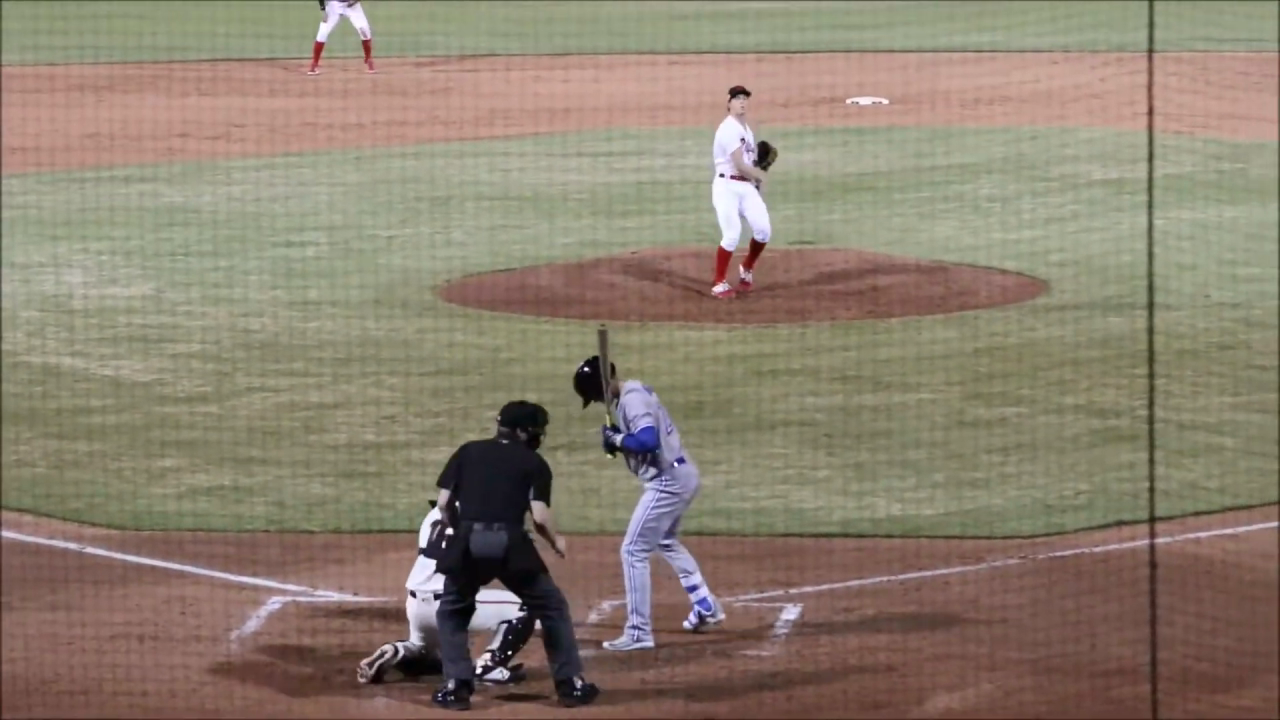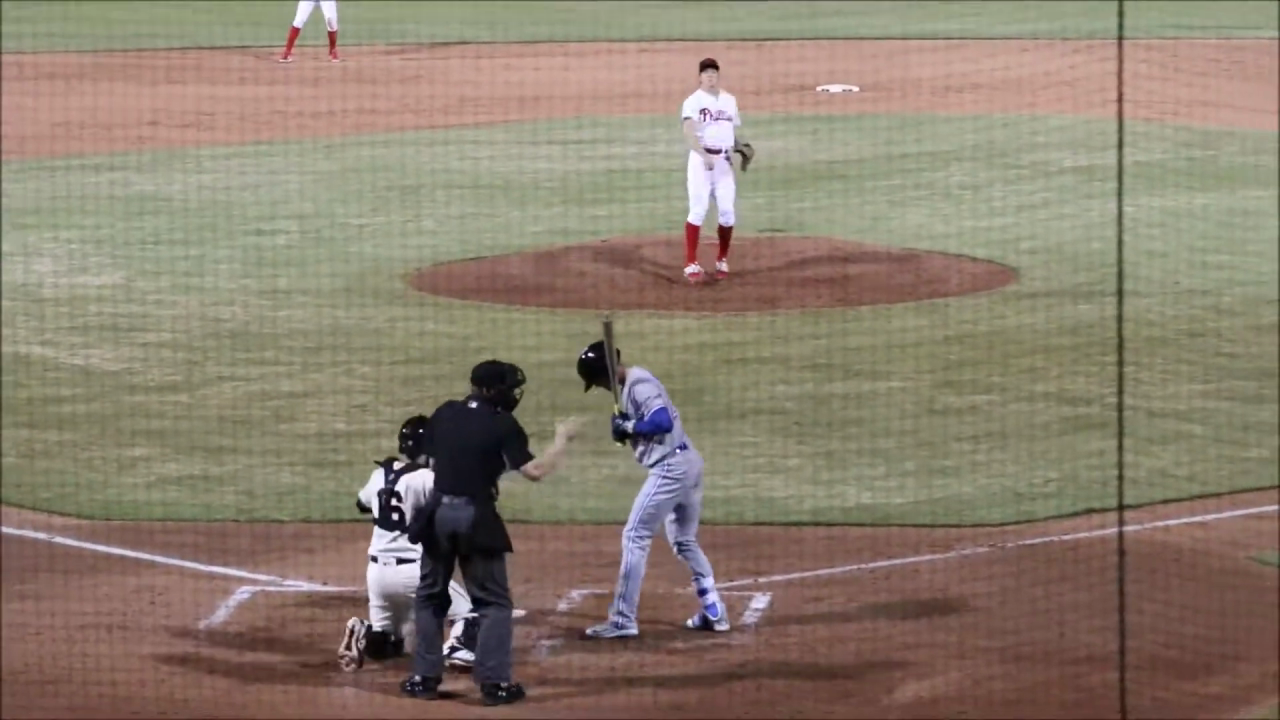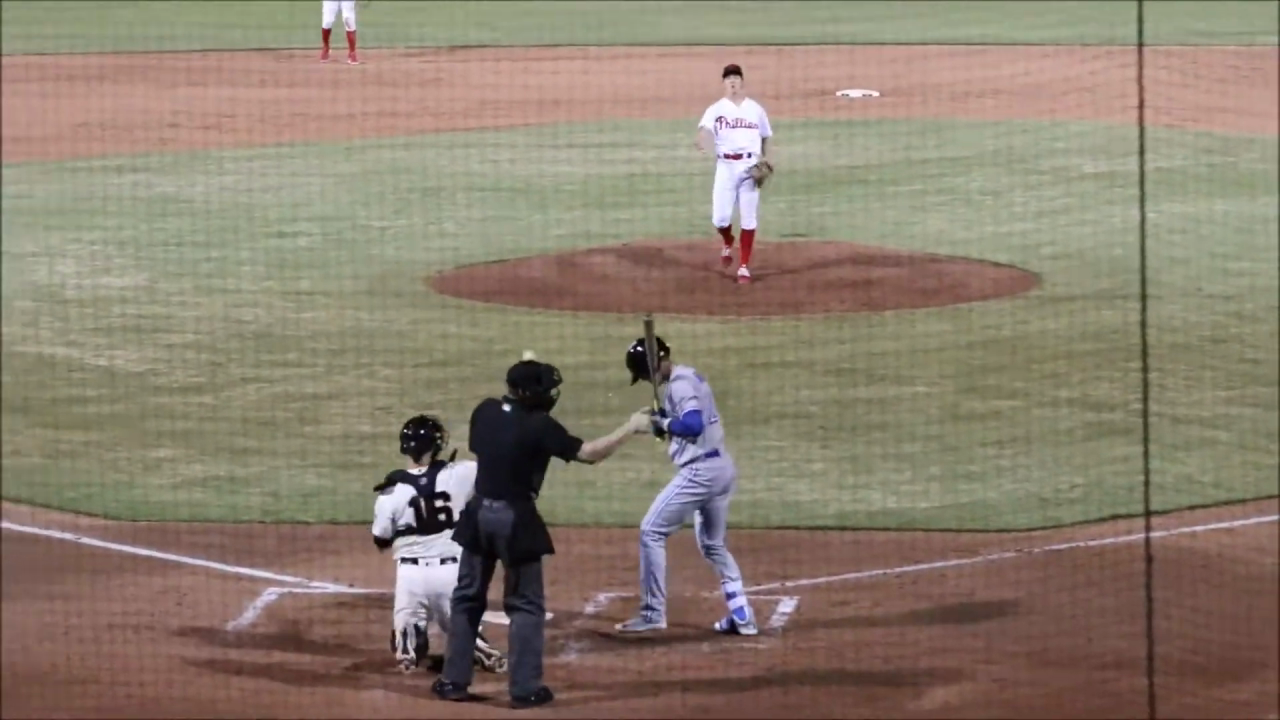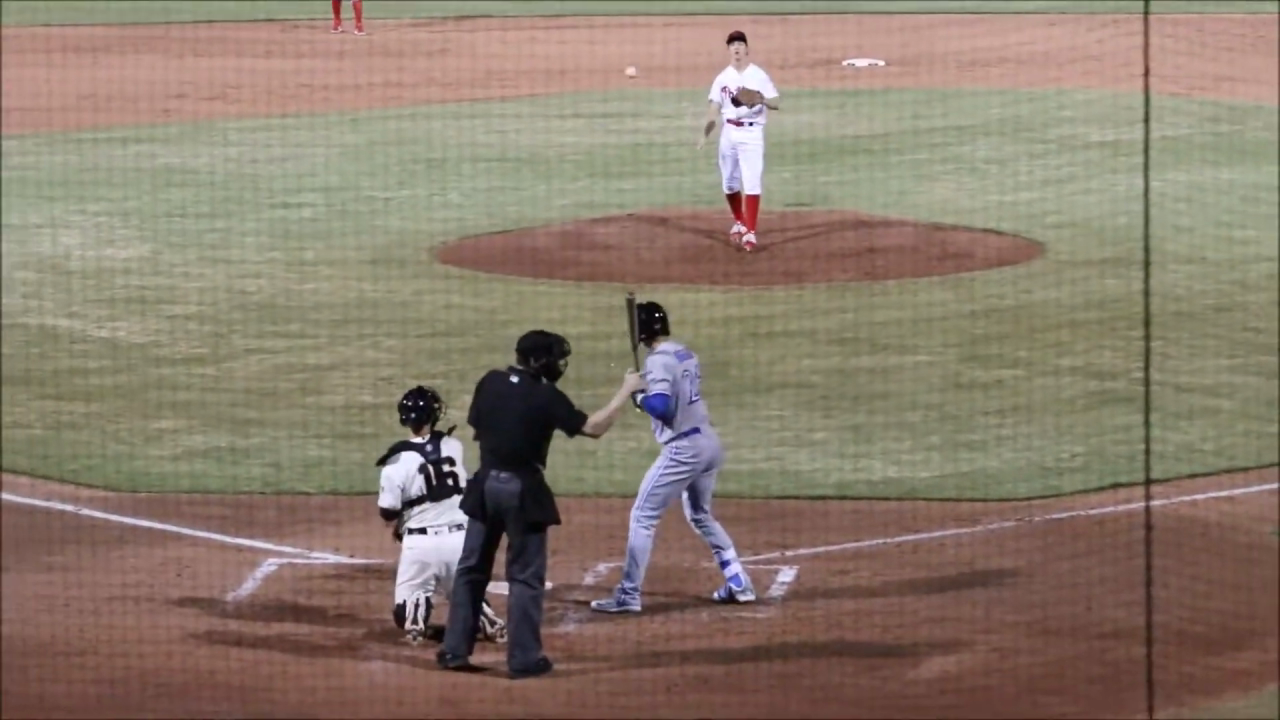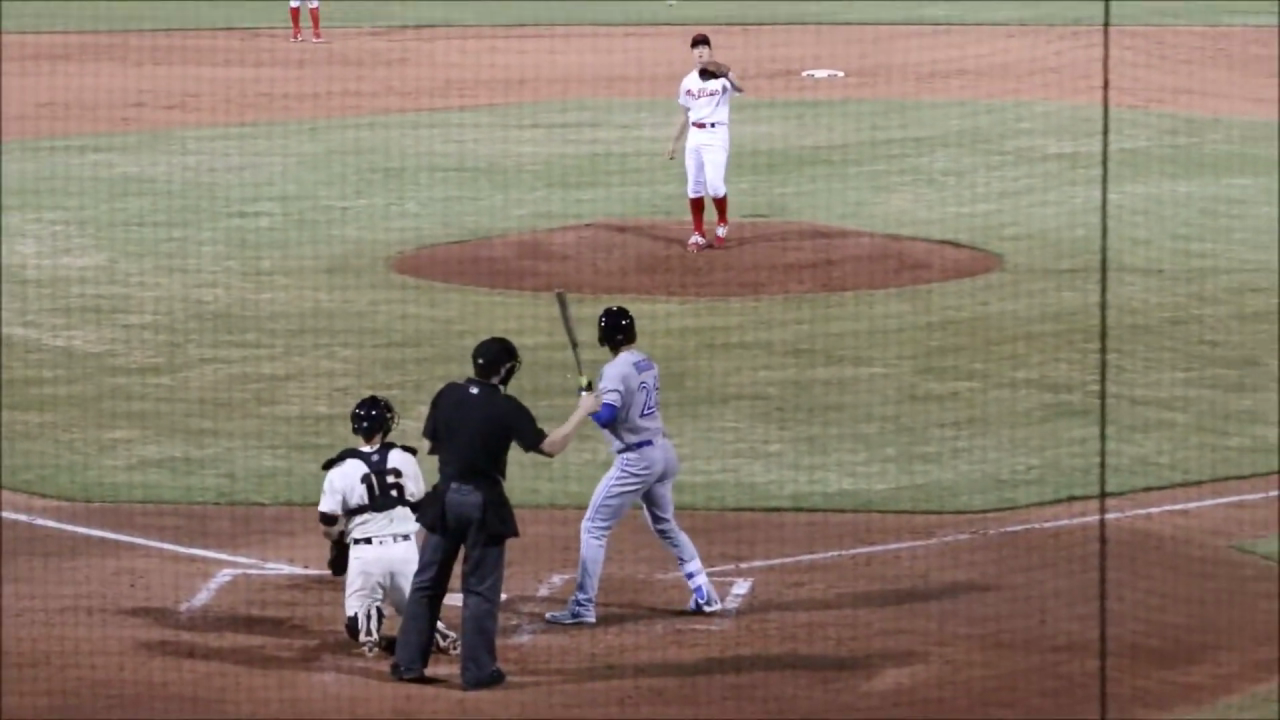
dt=0.3s
person 1, frame 1
left shoulder: (469, 451)
right shoulder: (534, 462)
left elbow: (444, 503)
right elbow: (540, 516)
right wrist: (556, 542)
left hip: (469, 542)
right hip: (512, 543)
left knee: (452, 612)
right knee: (552, 607)
left ankle: (456, 687)
right ankle: (571, 683)
person 1, frame 2
left shoulder: (445, 412)
right shoulder: (503, 424)
right elbow: (536, 471)
right wrist: (562, 438)
left hip: (438, 512)
right hip: (477, 517)
left knee: (430, 596)
right knee: (493, 602)
left ankle: (425, 677)
right ankle: (495, 682)
person 1, frame 3
left shoulder: (484, 410)
right shoulder: (540, 426)
right elbow: (590, 454)
right wrist: (631, 427)
left hip: (479, 514)
right hip: (516, 520)
left knee: (466, 599)
right knee: (524, 605)
left ankle: (453, 681)
right ankle: (524, 688)
person 1, frame 4
left shoulder: (489, 383)
right shoulder: (546, 397)
right elbow: (593, 428)
right wrist: (626, 390)
left hip: (487, 485)
right hip: (523, 491)
left knee: (471, 569)
right knee: (526, 577)
left ankle: (455, 650)
right ankle: (524, 658)
person 1, frame 5
left shoulder: (447, 395)
right shoulder: (508, 408)
left elbow: (432, 446)
right elbow: (549, 447)
right wrist: (582, 412)
left hip: (446, 498)
right hip: (484, 503)
left knee: (427, 582)
right knee: (481, 588)
left ankle: (408, 663)
right ankle: (477, 670)
person 2, frame 1
left shoulder: (631, 399)
right shoulder: (638, 391)
left elbow: (647, 441)
left wrist: (617, 439)
right wrist: (616, 439)
left hip: (668, 481)
right hip: (683, 474)
left knee: (634, 551)
right knee: (667, 543)
left ankle: (638, 633)
right ankle: (706, 607)
person 2, frame 2
left shoulder: (639, 383)
right shoulder: (636, 381)
left elbow: (662, 422)
left wrist: (627, 426)
right wrist: (623, 427)
left hip: (670, 467)
right hip: (686, 463)
left knee: (635, 537)
right knee: (685, 542)
left ankle: (623, 619)
right ankle: (714, 613)
person 2, frame 3
left shoulder: (681, 384)
right shoulder: (693, 379)
left elbow: (694, 425)
left wrist: (666, 422)
right wrist: (665, 423)
left hip: (702, 471)
right hip: (723, 467)
left knee: (652, 530)
right knee: (713, 546)
left ankle: (652, 611)
right ankle: (741, 617)
person 2, frame 4
left shoulder: (657, 360)
right shoulder: (686, 354)
left elbow: (661, 407)
left wrist: (640, 397)
right wrist: (650, 396)
left hip: (683, 448)
right hip: (709, 443)
left knee: (643, 517)
right knee: (701, 516)
left ankle: (628, 596)
right ankle: (739, 584)
person 2, frame 5
left shoulder: (616, 370)
right shoulder: (647, 364)
left elbow: (607, 417)
right wrist: (597, 401)
left hip: (636, 460)
right hip: (663, 453)
left knee: (593, 528)
right knee: (666, 527)
left ankle: (582, 607)
right ankle: (705, 595)
person 3, frame 1
left shoulder: (435, 514)
left hip: (416, 604)
left knee: (425, 654)
right knee: (522, 609)
left ankle: (397, 655)
right ankle: (491, 665)
person 3, frame 2
left shoulder: (381, 474)
right shoulder: (424, 478)
left elbow: (362, 504)
left hip: (379, 569)
right hip: (413, 570)
left knee: (384, 644)
right knee: (469, 608)
left ankle: (363, 635)
right ankle: (458, 647)
person 3, frame 3
left shoulder: (391, 490)
right shoulder: (457, 473)
left elbow: (381, 543)
left hip: (411, 573)
right hip: (451, 572)
left knee: (403, 639)
left ankle: (411, 636)
right ankle: (472, 645)
person 3, frame 4
left shoulder: (397, 461)
right shoulder: (453, 445)
left elbow: (389, 516)
left hip: (419, 544)
right hip: (458, 540)
left knee: (404, 614)
left ankle: (418, 608)
person 3, frame 5
left shoulder: (341, 468)
right shoulder: (405, 458)
left elbow: (327, 524)
right elbow: (421, 503)
left wrist: (339, 545)
left hip: (363, 553)
right hip: (403, 550)
left knee: (357, 625)
left ankle: (369, 618)
person 4, frame 1
left shoulder: (747, 130)
right shoulder: (727, 129)
right elbow: (740, 167)
left wrist: (760, 167)
right wrist: (758, 175)
left hip: (746, 188)
right hip: (726, 187)
left knee: (764, 230)
right knee: (732, 236)
left ankle: (747, 269)
right ankle: (719, 283)
person 4, frame 2
left shoulder: (730, 100)
right shoulder: (693, 101)
left elbow: (735, 128)
right elbow: (688, 131)
right wrist: (703, 153)
left hip: (724, 162)
right hip: (700, 161)
left knee: (727, 213)
right knee: (698, 211)
left ankle: (722, 260)
right ankle: (691, 263)
person 4, frame 3
left shoulder: (756, 109)
right shoulder: (715, 110)
left elbow: (765, 139)
right elbow: (703, 135)
left wrist: (765, 163)
right wrist: (702, 143)
left hip: (749, 169)
right hip: (725, 167)
left knee: (748, 217)
right knee: (720, 218)
left ankle: (744, 267)
right ankle: (728, 243)
person 4, frame 4
left shoulder: (759, 75)
right shoulder: (721, 78)
left elbow: (776, 103)
right elbow: (714, 110)
left wrist: (761, 100)
right wrist: (704, 134)
left hip: (752, 134)
right hip: (728, 134)
left knee: (751, 182)
right knee: (730, 183)
left ankle: (750, 233)
right ankle: (739, 223)
person 4, frame 5
left shoulder: (721, 75)
right shoulder: (687, 81)
left elbow: (739, 89)
left wrist: (727, 77)
right wrist: (674, 141)
left hip: (716, 135)
right hip: (694, 135)
left knee: (714, 184)
right knee: (694, 186)
left ankle: (722, 223)
right ankle: (698, 234)
